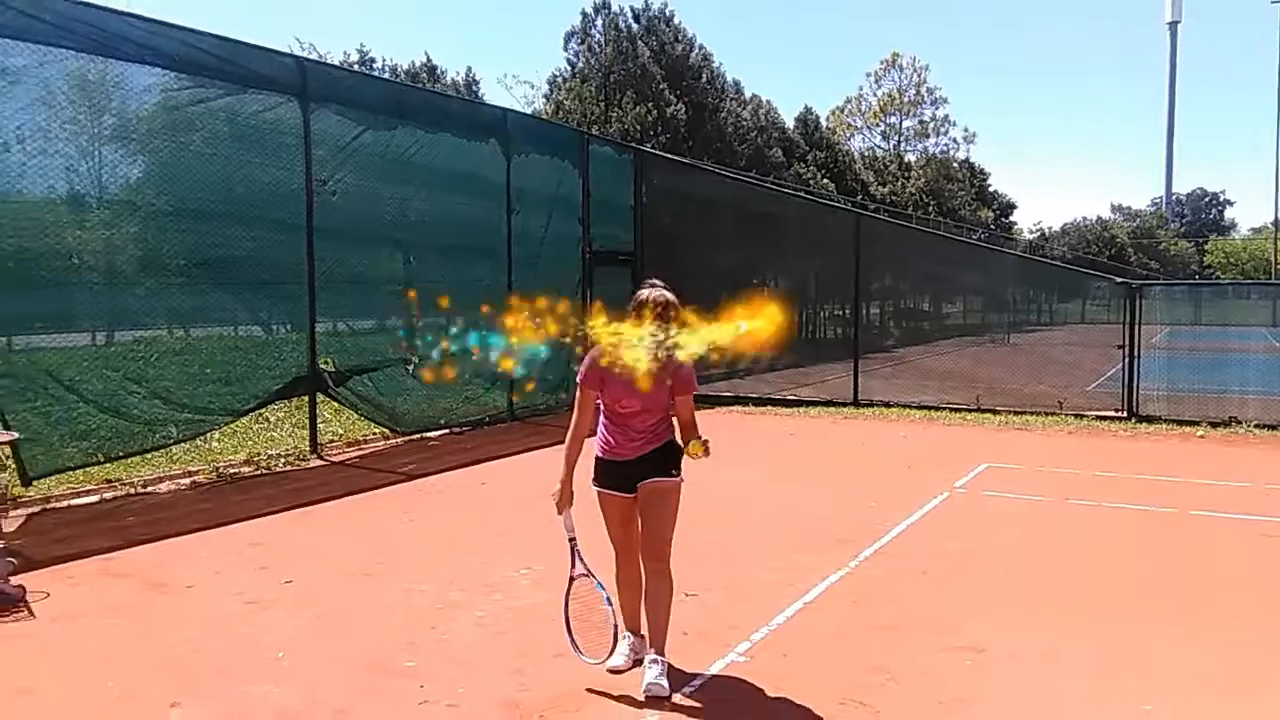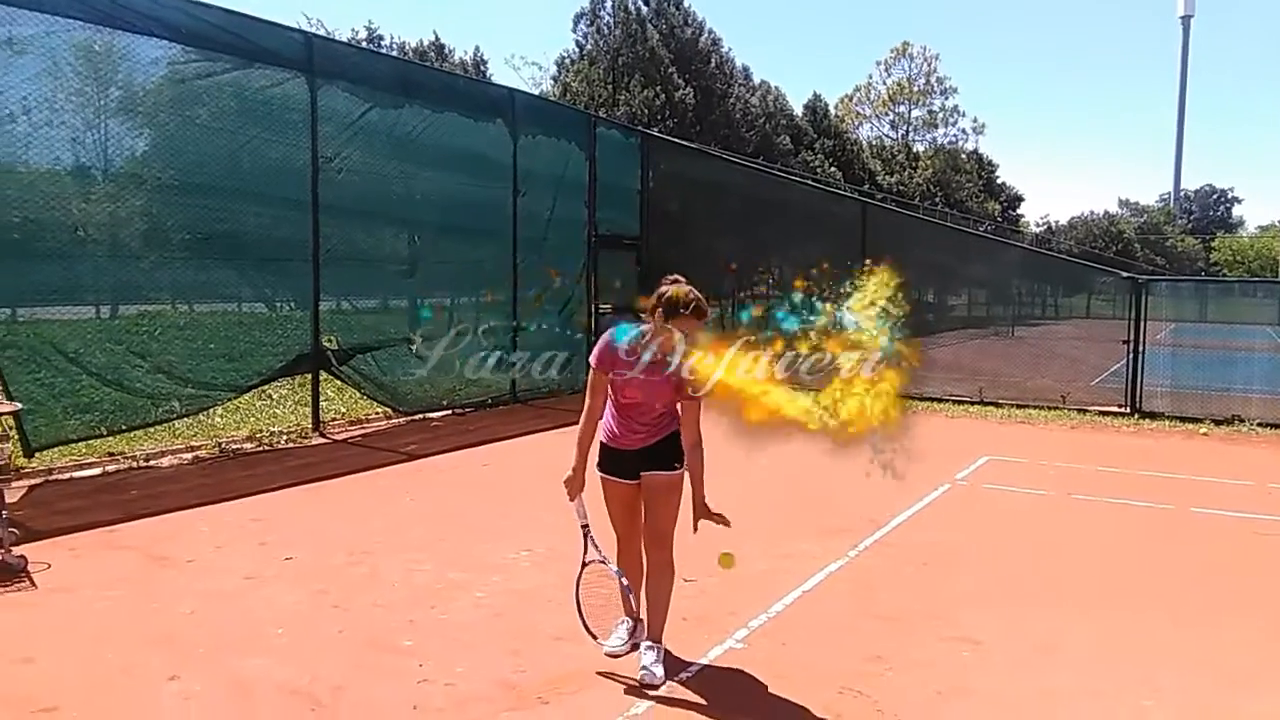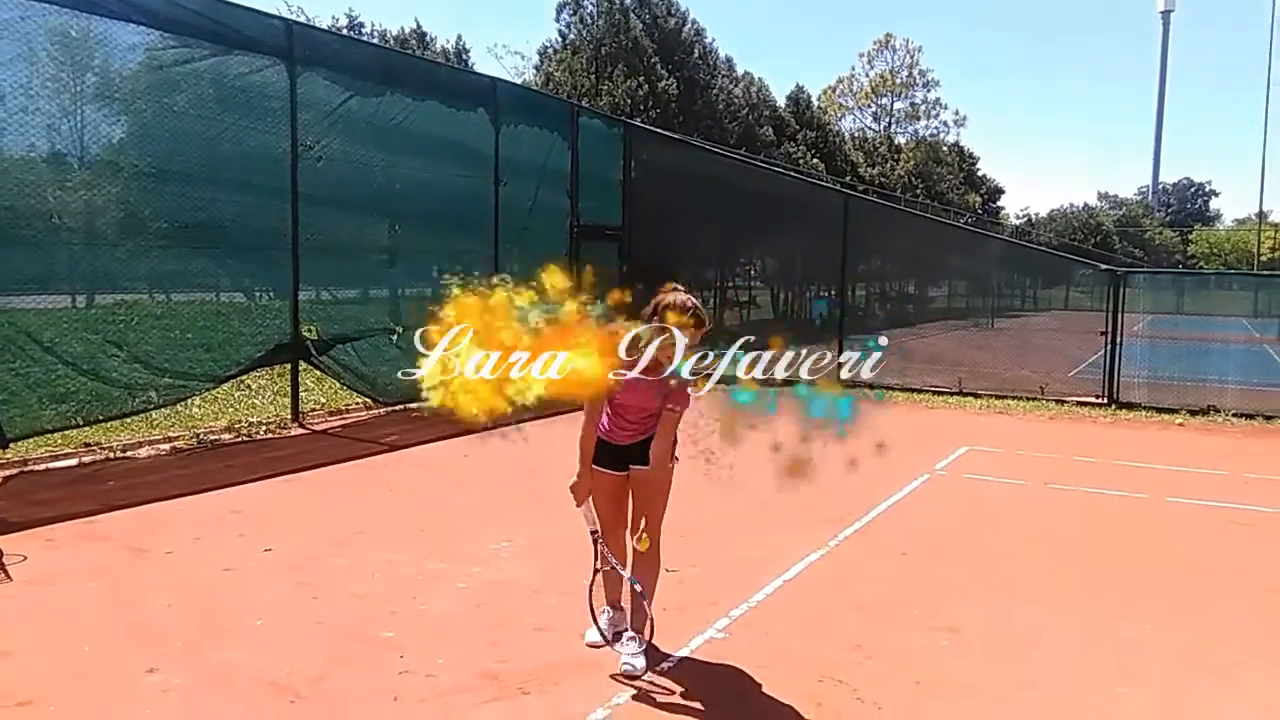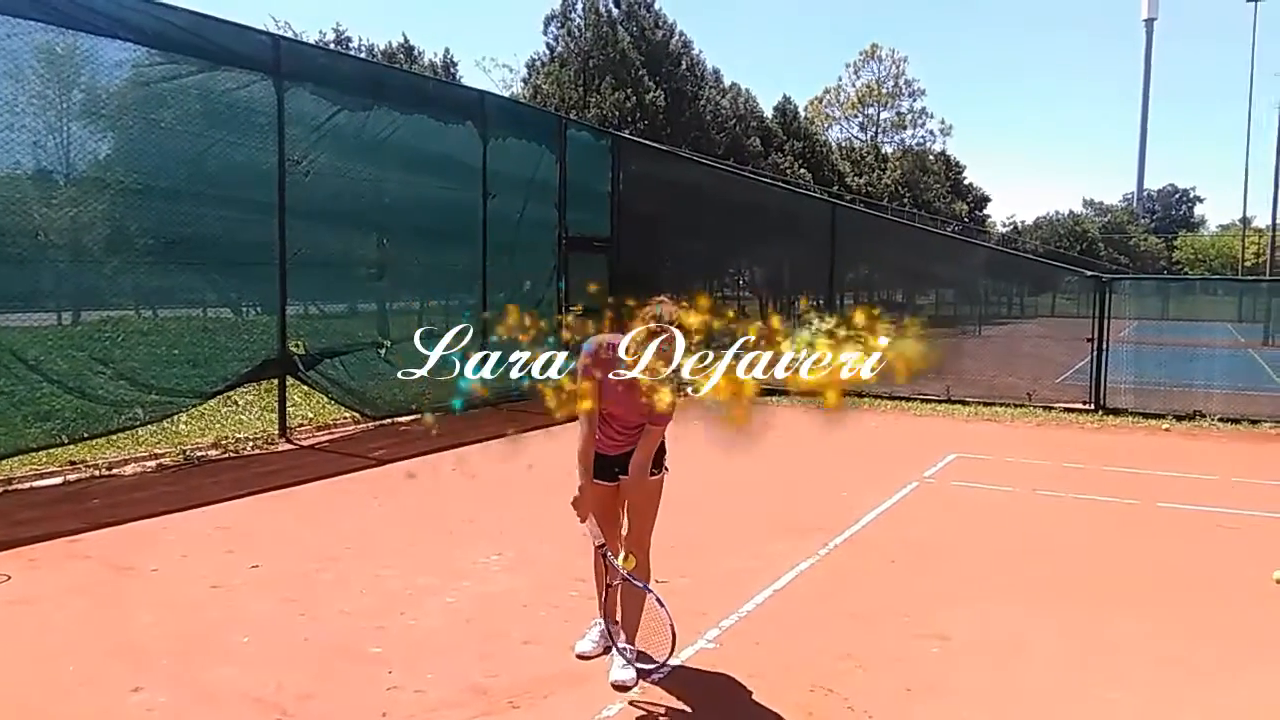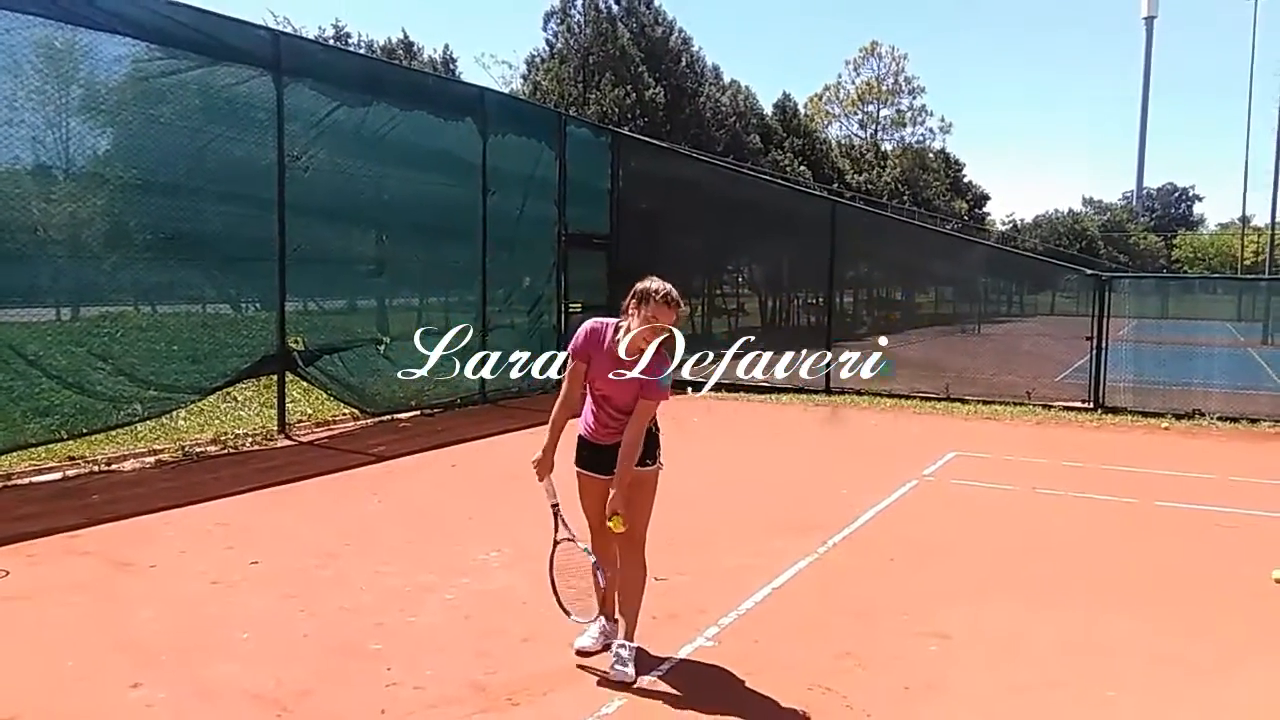
dt=0.5s
person 1, frame 1
left shoulder: (676, 364)
right shoulder: (600, 358)
left elbow: (686, 420)
right elbow: (581, 422)
left wrist: (694, 444)
right wrist: (566, 479)
left hip: (658, 461)
right hip: (611, 463)
left knee: (656, 557)
right knee: (626, 555)
left ankle: (656, 658)
right ankle: (632, 637)
person 1, frame 2
left shoulder: (686, 365)
right shoulder: (615, 343)
left elbow: (691, 435)
right elbow: (592, 409)
left wrist: (699, 499)
right wrist: (578, 466)
left hip: (662, 451)
right hip: (615, 450)
left knee: (659, 546)
right knee: (627, 542)
left ankle: (652, 644)
right ankle: (630, 621)
person 1, frame 3
left shoulder: (678, 375)
left elbow: (661, 447)
right elbow: (592, 413)
left wrist: (649, 513)
right wrist: (583, 472)
left hip: (649, 447)
right hip: (606, 444)
left knee: (646, 538)
right knee: (611, 535)
left ankle: (634, 635)
right ankle: (613, 611)
person 1, frame 4
left shoulder: (664, 387)
right shoulder: (598, 351)
left elbow: (641, 461)
right elbow: (587, 423)
left wrist: (631, 522)
right wrist: (584, 484)
left hip: (640, 457)
right hip: (598, 454)
left knee: (635, 547)
right knee: (604, 542)
left ankle: (625, 645)
right ankle: (605, 622)
person 1, frame 5
left shoulder: (659, 363)
right shoulder: (593, 331)
left elbow: (637, 429)
right elbow: (570, 392)
left wrist: (621, 494)
right wrist: (548, 447)
left hip: (635, 450)
right hip: (591, 444)
left knee: (630, 541)
right knee: (600, 536)
left ankle: (625, 642)
right ankle: (605, 621)
